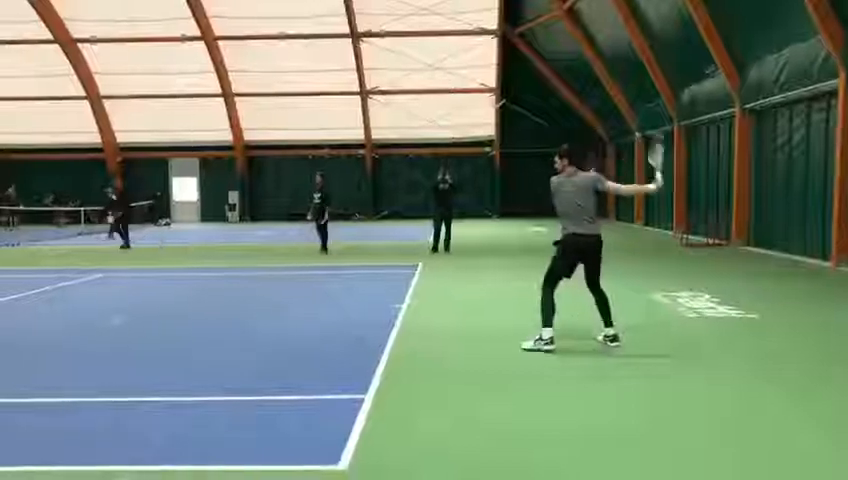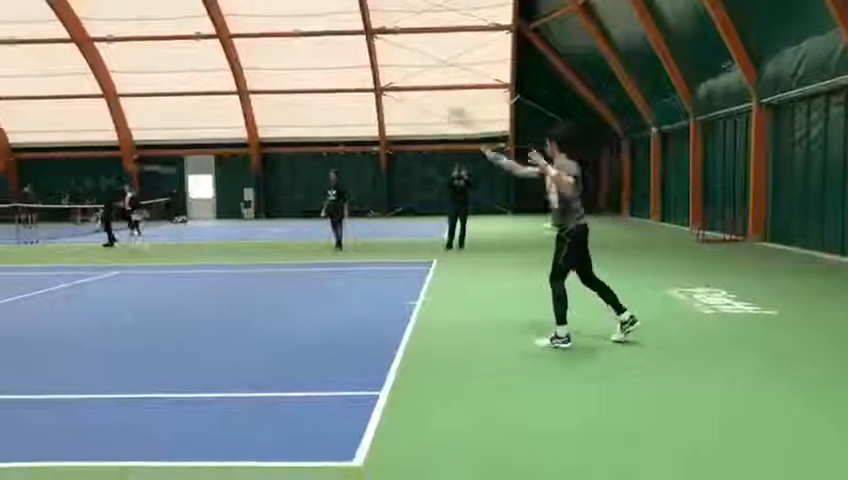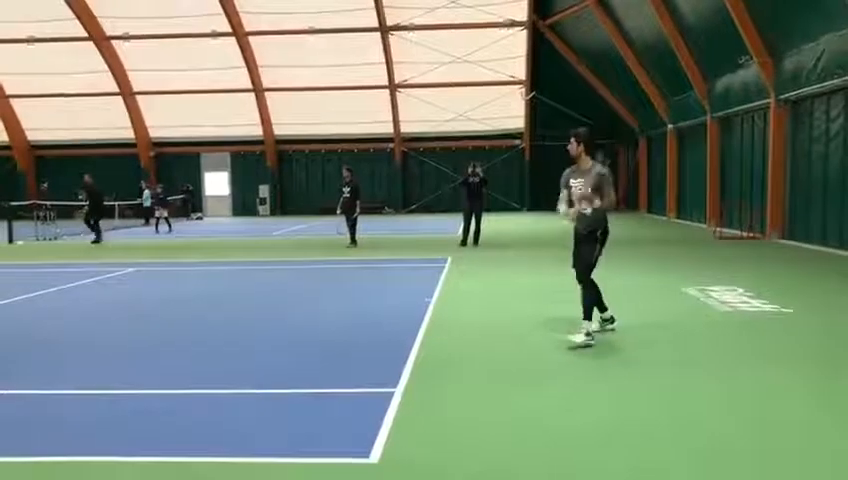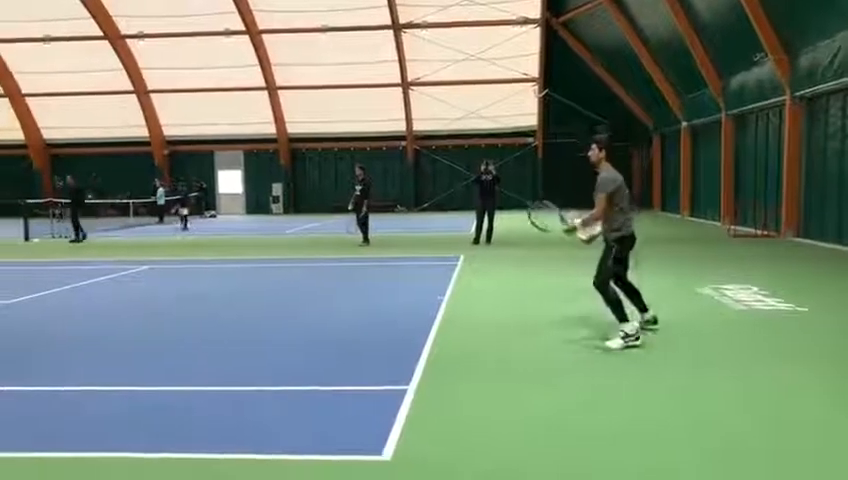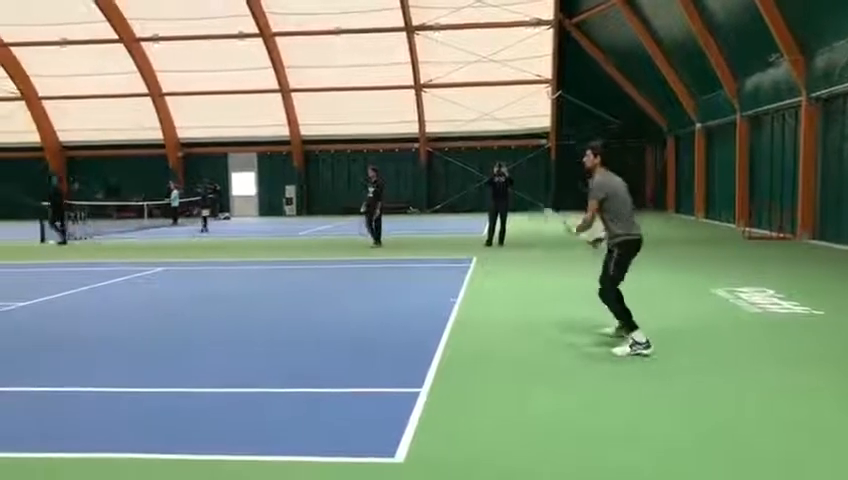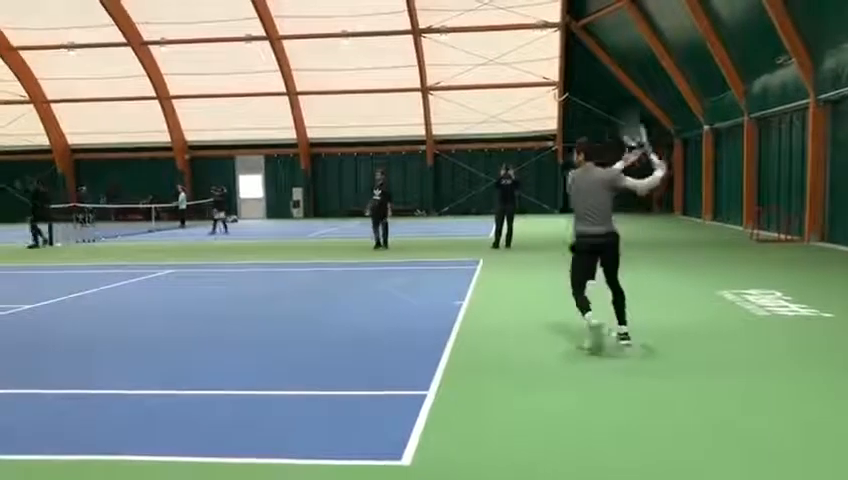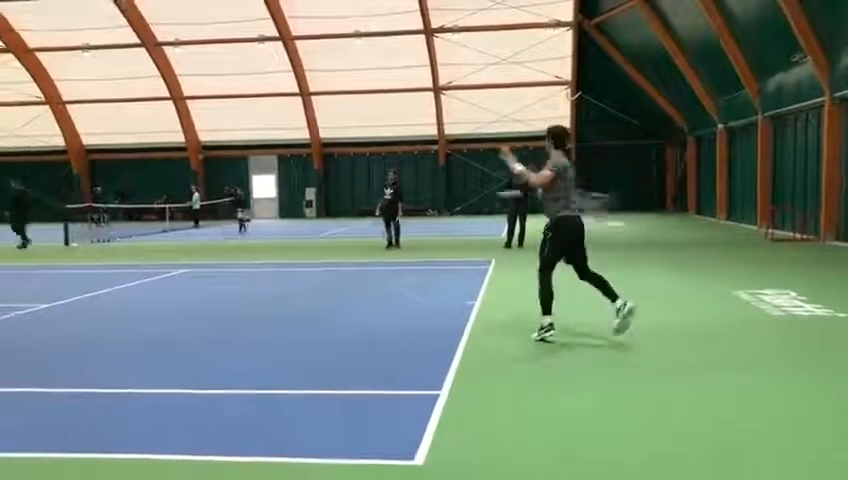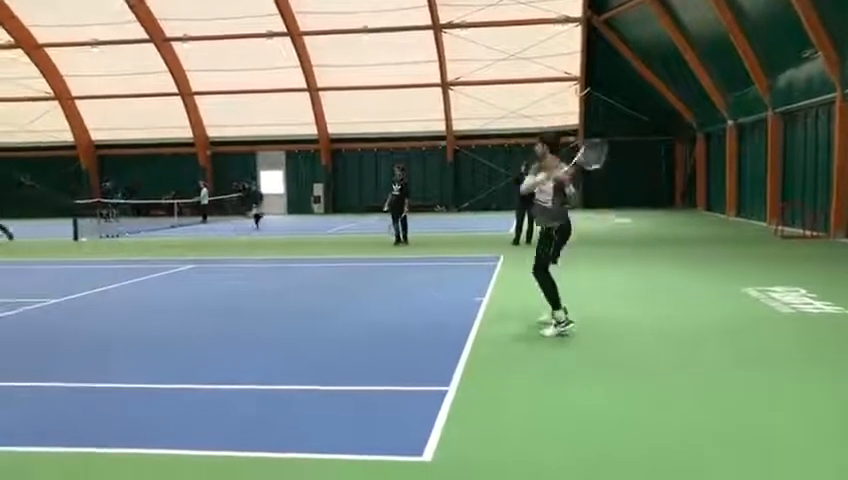
dt=0.5s
person 1, frame 1
left shoulder: (555, 183)
right shoulder: (591, 179)
right elbow: (620, 190)
right wrist: (650, 187)
left hip: (570, 241)
right hip: (593, 240)
left knee: (548, 286)
right knee: (594, 286)
left ankle: (546, 336)
right ankle: (610, 333)
person 1, frame 2
left shoulder: (569, 167)
right shoulder: (552, 167)
left elbow: (567, 191)
right elbow: (523, 172)
left wrist: (547, 168)
right wrist: (498, 159)
left hip: (571, 231)
right hip: (574, 230)
left knee: (556, 279)
right knee: (588, 278)
left ankle: (562, 335)
right ankle: (626, 318)
person 1, frame 3
left shoulder: (601, 172)
right shoulder: (568, 173)
left elbow: (611, 203)
right elbow: (562, 203)
left wrist: (593, 201)
right wrist: (568, 210)
left hip: (596, 232)
right hip: (580, 231)
left knee: (583, 275)
right knee: (582, 276)
left ankle: (588, 330)
right ankle: (606, 317)
person 1, frame 4
left shoulder: (606, 177)
right shoulder: (609, 176)
left elbow: (599, 213)
left wrist: (578, 224)
left hip: (619, 238)
right hip: (619, 236)
left knee: (601, 282)
right knee: (620, 280)
left ankle: (630, 332)
right ankle: (648, 318)
person 1, frame 5
left shoulder: (597, 184)
right shoulder: (615, 180)
left elbow: (589, 219)
left wrist: (577, 230)
right wrist: (605, 236)
left hip: (622, 243)
right hip: (632, 239)
left knee: (606, 292)
right knee: (608, 281)
left ankle: (640, 341)
right ankle: (624, 326)
person 1, frame 6
left shoulder: (573, 178)
right shoulder: (610, 175)
right elbow: (642, 188)
left wrist: (623, 162)
right wrist: (659, 172)
left hip: (584, 240)
right hip: (608, 238)
left knee: (578, 289)
right knee: (614, 285)
left ankle: (592, 321)
right ankle: (623, 331)
person 1, frame 7
left shoulder: (556, 162)
right shoulder: (564, 163)
left elbow: (536, 181)
left wrist: (515, 166)
left hip: (559, 225)
right hip: (570, 222)
left knee: (544, 273)
right knee: (583, 271)
left ankle: (546, 324)
right ankle: (619, 304)
person 1, frame 8
left shoulder: (562, 170)
right shoulder: (539, 169)
right elbow: (524, 189)
left wrist: (566, 181)
right wrist: (540, 179)
left hip: (558, 227)
right hip: (547, 227)
left knee: (539, 270)
right knee: (542, 269)
left ankle: (561, 320)
right ankle: (559, 312)
